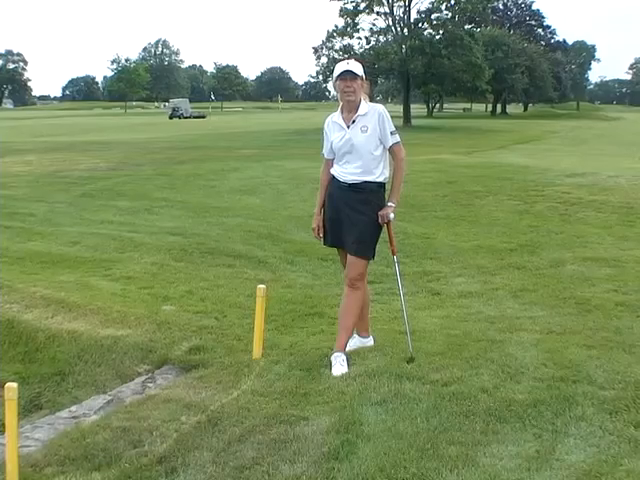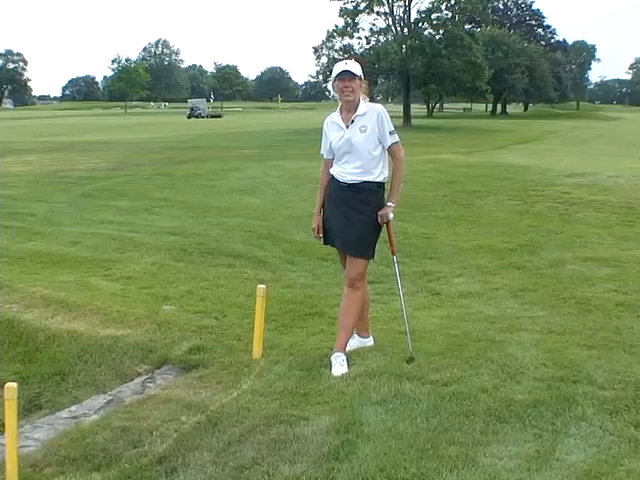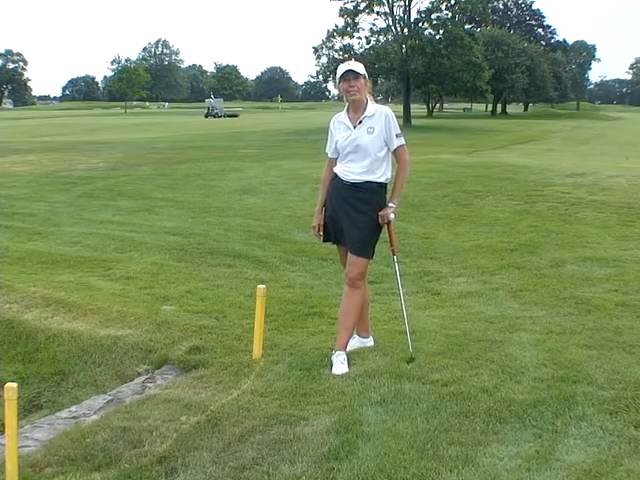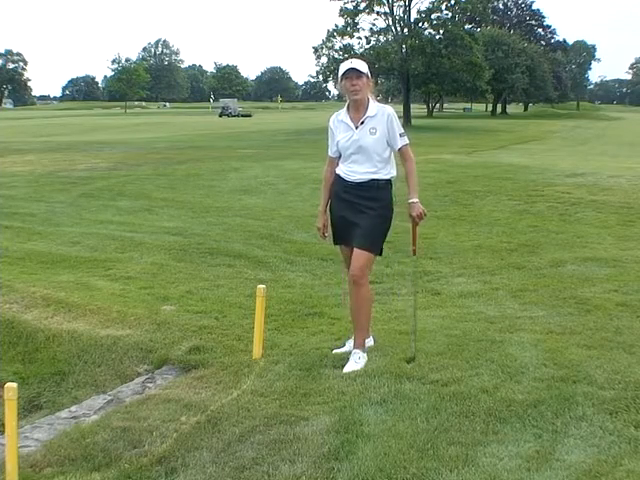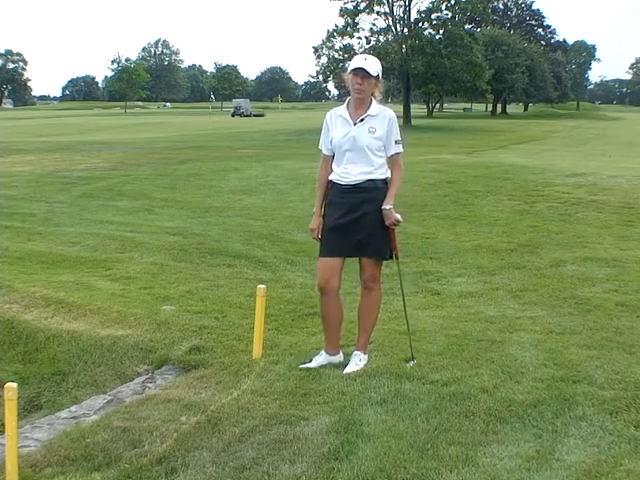
dt=1s
person 1, frame 1
left shoulder: (378, 113)
right shoulder: (331, 121)
left elbow: (399, 157)
left wrist: (392, 202)
right wrist: (318, 210)
left hip: (368, 198)
right hip: (338, 197)
left knee: (354, 277)
right knee: (353, 273)
left ankle: (339, 351)
right ankle: (363, 334)
person 1, frame 2
left shoulder: (377, 113)
right shoulder: (330, 122)
left elbow: (399, 157)
left wrist: (392, 202)
right wrist: (318, 210)
left hip: (368, 198)
right hip: (337, 197)
left knee: (354, 278)
right knee: (353, 273)
left ankle: (339, 351)
right ankle: (363, 334)
person 1, frame 3
left shoulder: (384, 115)
right shoulder: (336, 121)
left elbow: (403, 160)
left wrist: (393, 203)
right wrist: (319, 208)
left hip: (369, 199)
right hip: (339, 196)
left knee: (354, 277)
right knee: (353, 273)
left ankle: (339, 351)
right ankle: (363, 335)
person 1, frame 4
left shoulder: (386, 114)
right shoulder: (336, 120)
left elbow: (407, 158)
right elbow: (331, 166)
left wrist: (413, 199)
right wrist: (322, 210)
left hip: (376, 198)
right hip: (344, 197)
left knee: (358, 274)
right knee: (354, 274)
left ankle: (360, 348)
right ankle: (363, 334)
person 1, frame 5
left shoulder: (386, 117)
right shoulder: (332, 117)
left elbow: (397, 166)
right elbow: (325, 166)
left wrist: (389, 205)
right wrist: (317, 212)
left hip: (373, 200)
right hip: (338, 200)
left knee: (370, 281)
right knee: (326, 284)
left ankle: (361, 351)
right ankle: (331, 351)
